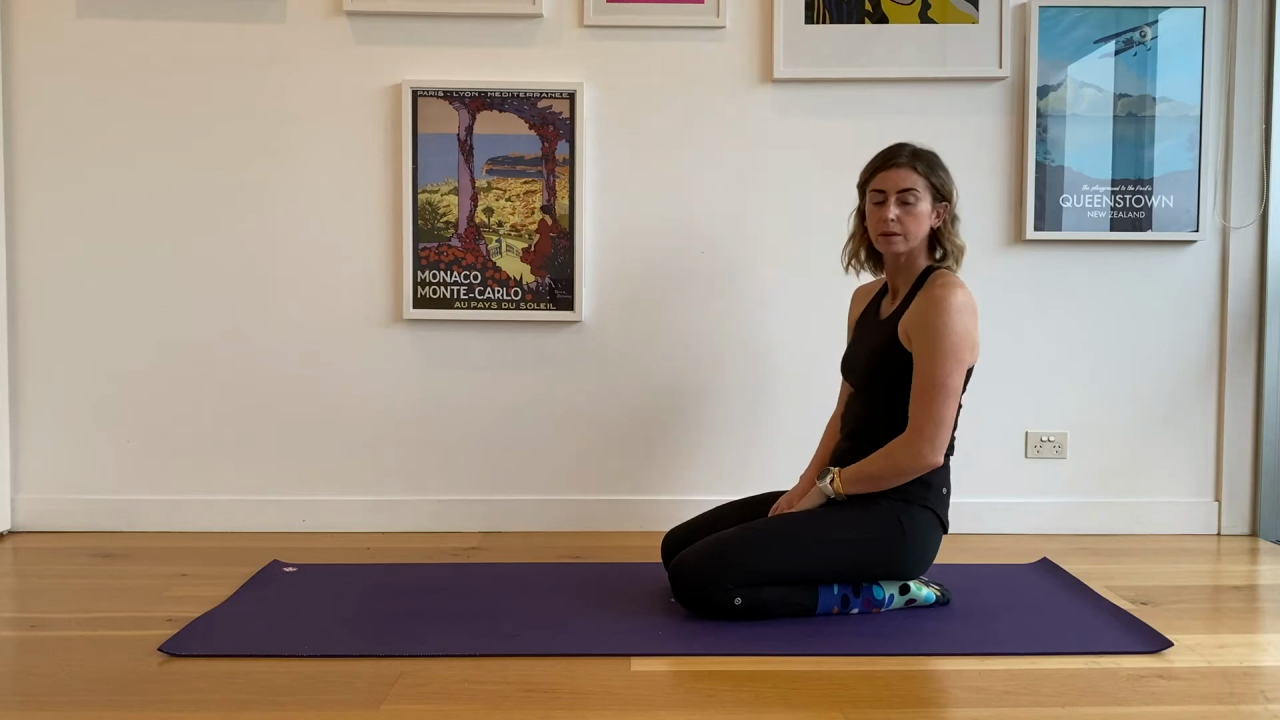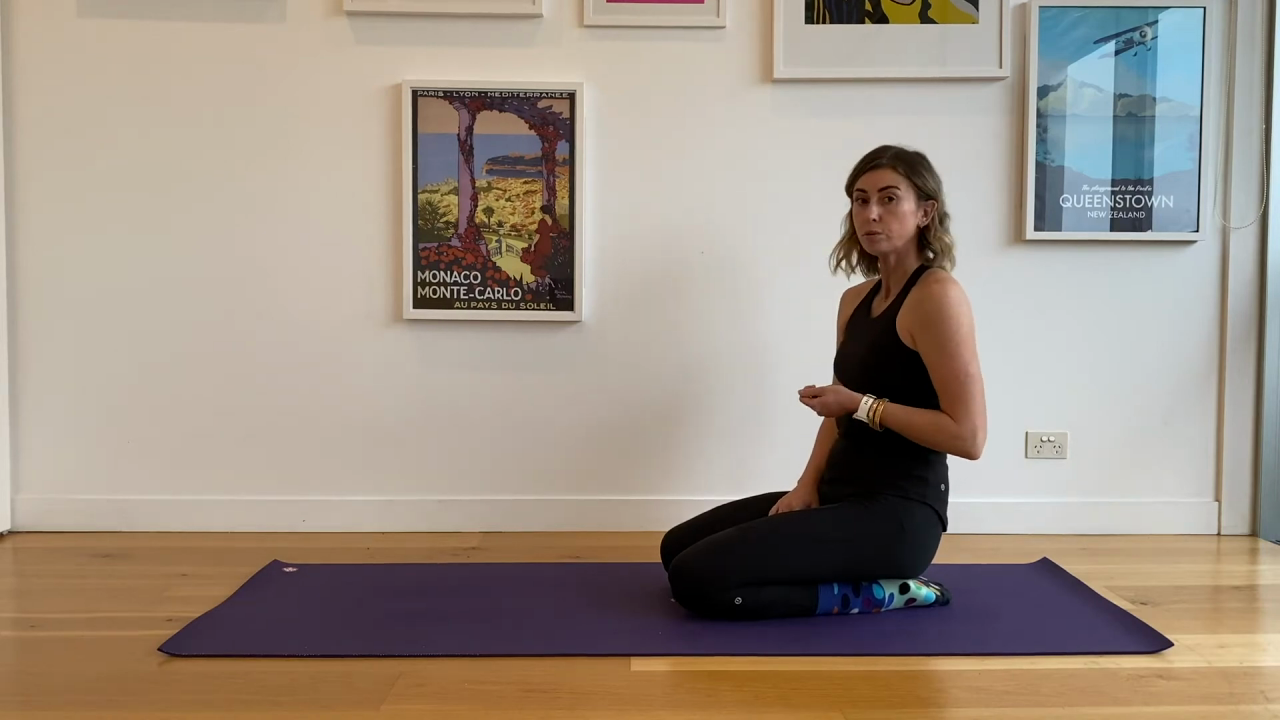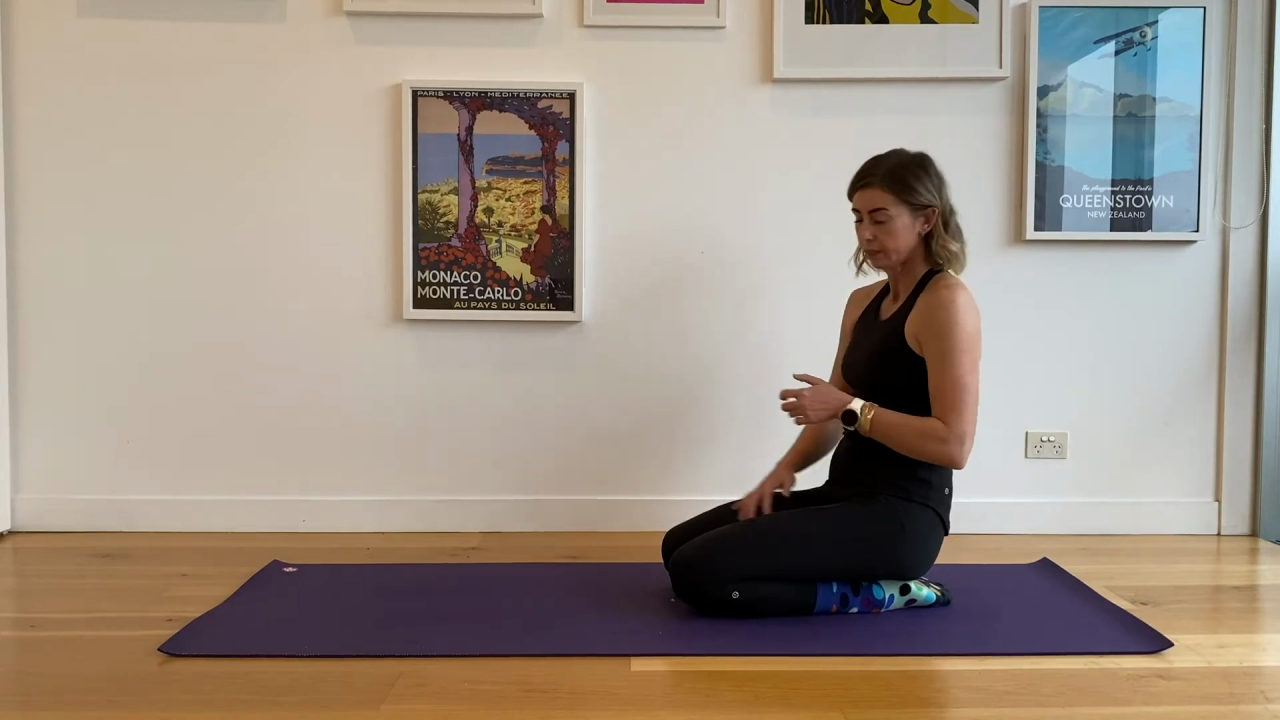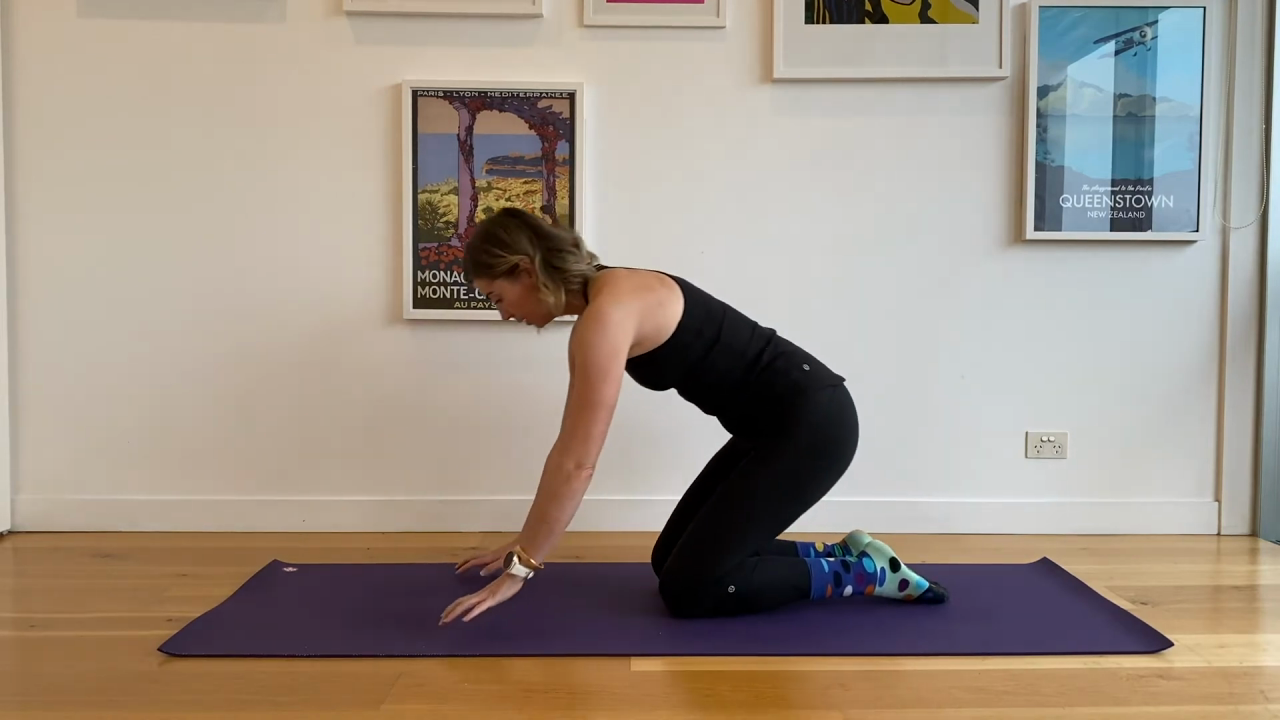
dt=1s
person 1, frame 1
left shoulder: (944, 300)
right shoulder: (866, 298)
left elbow: (926, 448)
left wrist: (824, 488)
right wrist: (807, 486)
left hip: (898, 518)
right hip: (850, 497)
left knee: (696, 578)
right knee: (679, 548)
left ankle: (877, 595)
right ankle: (872, 583)
person 1, frame 2
left shoulder: (938, 296)
right shoulder: (855, 300)
left elbow: (968, 435)
left wrist: (863, 405)
right wrist: (807, 485)
left hip: (898, 514)
right hip: (843, 494)
left knee: (698, 578)
right knee: (678, 549)
left ankle: (881, 594)
right ankle: (875, 584)
person 1, frame 3
left shoulder: (947, 302)
right shoulder: (864, 302)
left elbow: (952, 446)
left wrist: (851, 409)
right wrist: (786, 467)
left hip: (900, 516)
right hip: (847, 496)
left knee: (700, 573)
right knee: (680, 547)
left ankle: (872, 594)
right ankle: (862, 578)
person 1, frame 4
left shoulder: (609, 312)
right shoulder: (599, 308)
left elbow: (579, 464)
right elbow: (570, 448)
left wrist: (518, 568)
right wrist: (523, 545)
left hip: (813, 420)
right hip: (775, 421)
left knee: (690, 587)
right knee: (672, 559)
left ankle: (860, 573)
right ankle: (839, 553)
